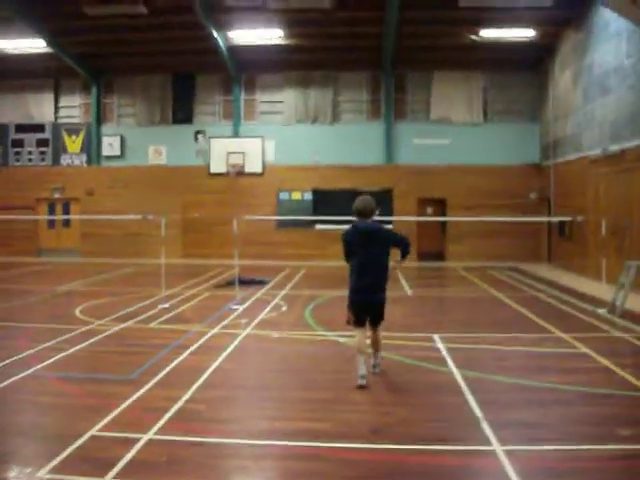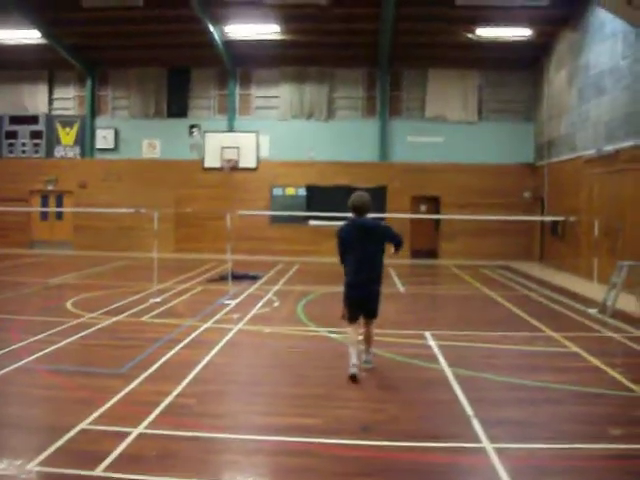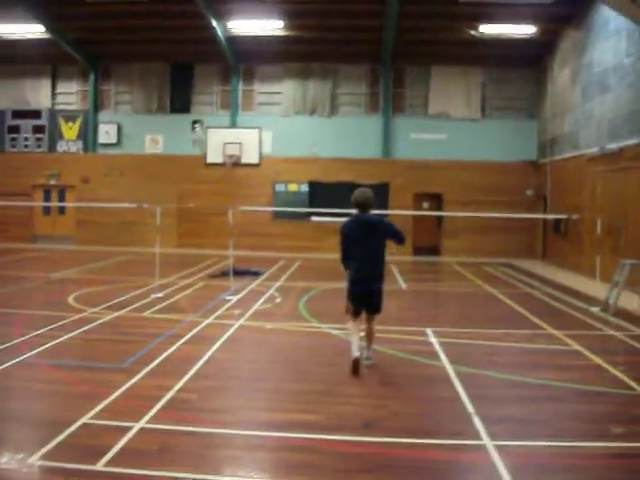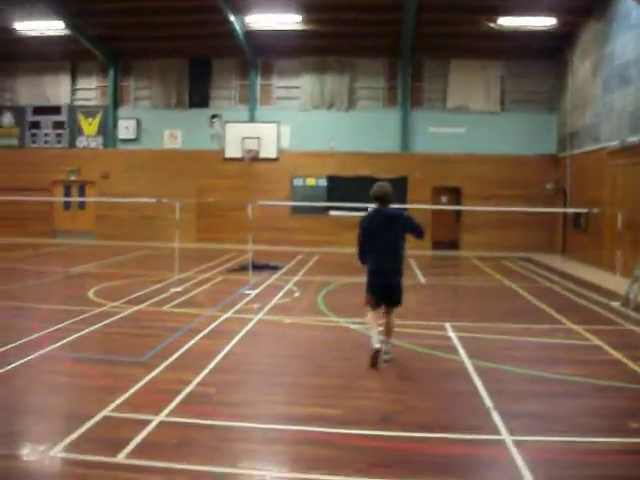
dt=0.1s
person 1, frame 1
left shoulder: (349, 234)
right shoulder: (383, 233)
right elbow: (405, 244)
right wrist: (401, 258)
left hip: (357, 290)
right hip: (377, 290)
left knee: (360, 330)
right knee: (375, 328)
left ankle: (362, 373)
right ankle: (376, 362)
person 1, frame 2
left shoulder: (344, 231)
right shoulder: (379, 228)
left elbow: (342, 257)
right elbow: (398, 240)
right wrist: (394, 249)
left hip: (353, 285)
right hip: (373, 285)
left knee: (353, 325)
right knee: (368, 324)
left ankle: (354, 363)
right ankle: (367, 358)
person 1, frame 3
left shoulder: (348, 227)
right shoulder: (382, 224)
left elbow: (344, 253)
right elbow: (401, 239)
right wrist: (395, 240)
left hip: (356, 280)
right hip: (375, 281)
left knee: (354, 319)
right knee: (370, 319)
left ankle: (356, 351)
right ankle: (368, 354)
person 1, frame 4
left shoulder: (367, 220)
right shoulder: (401, 218)
left elbow: (361, 247)
right elbow: (420, 233)
left wrist: (365, 262)
right wrist: (412, 233)
left hip: (375, 273)
right hip: (394, 274)
left knee: (373, 311)
right knee: (388, 313)
left ankle: (376, 343)
right ankle: (387, 348)
